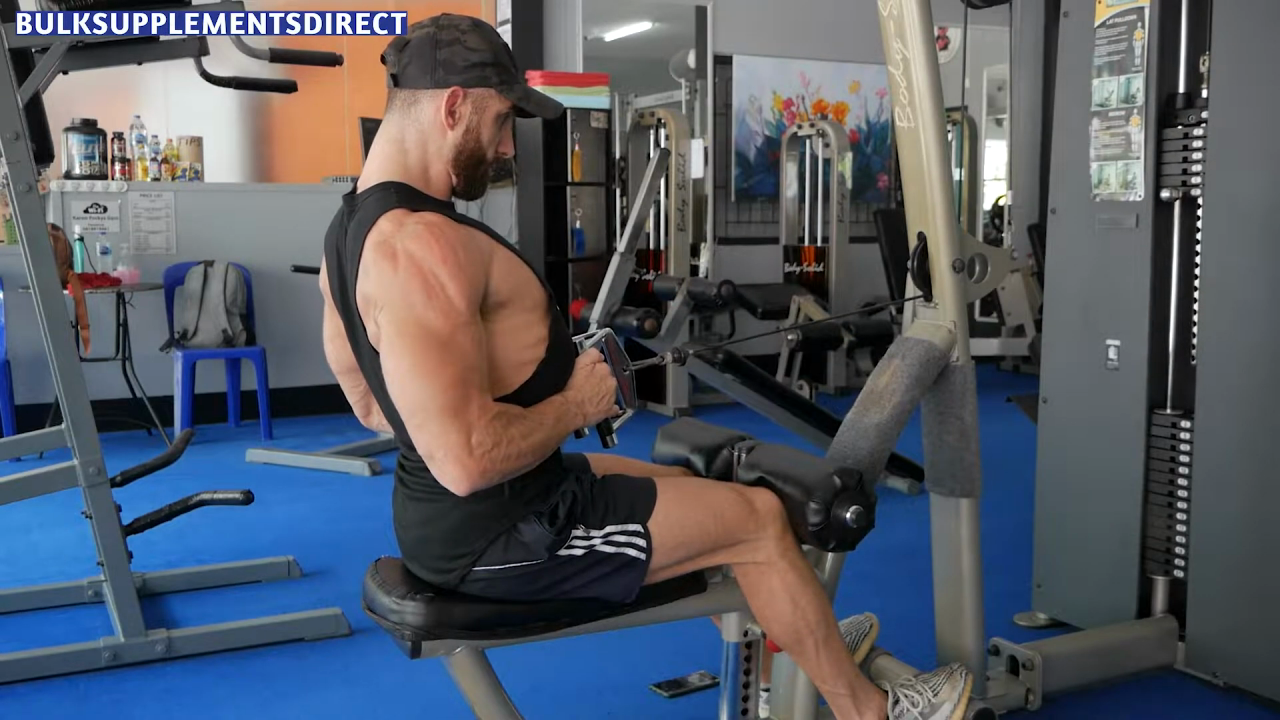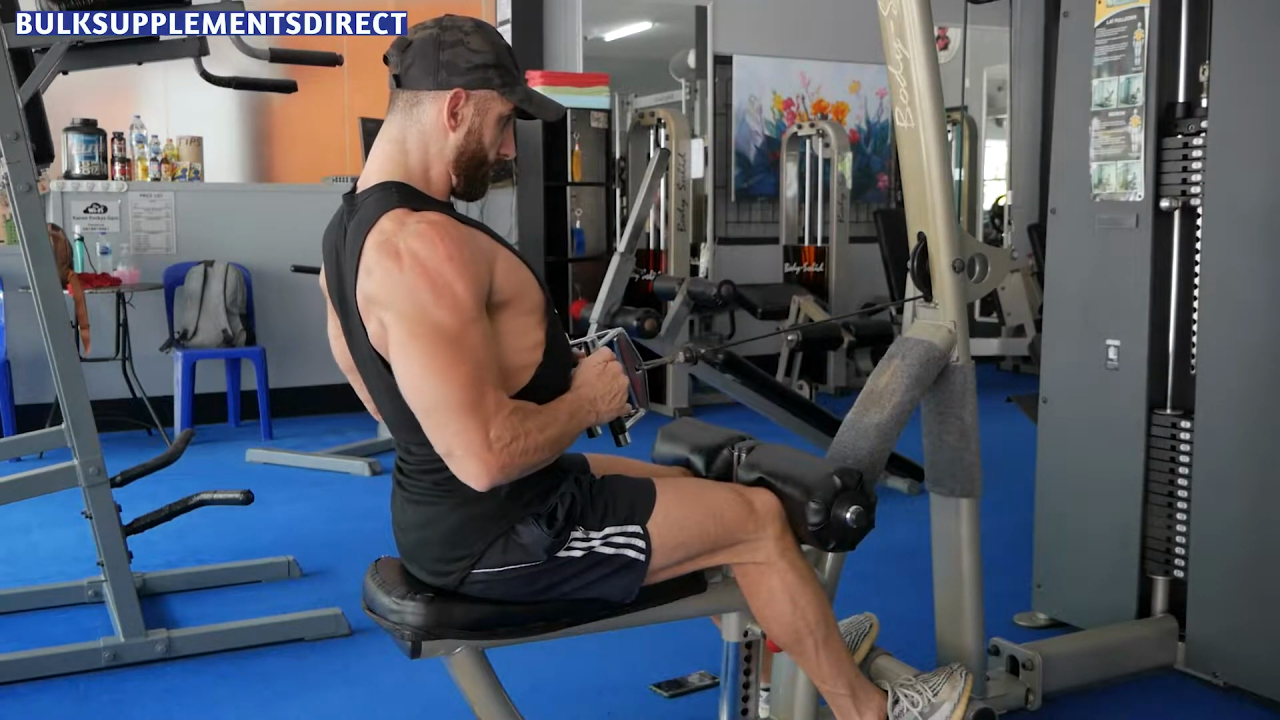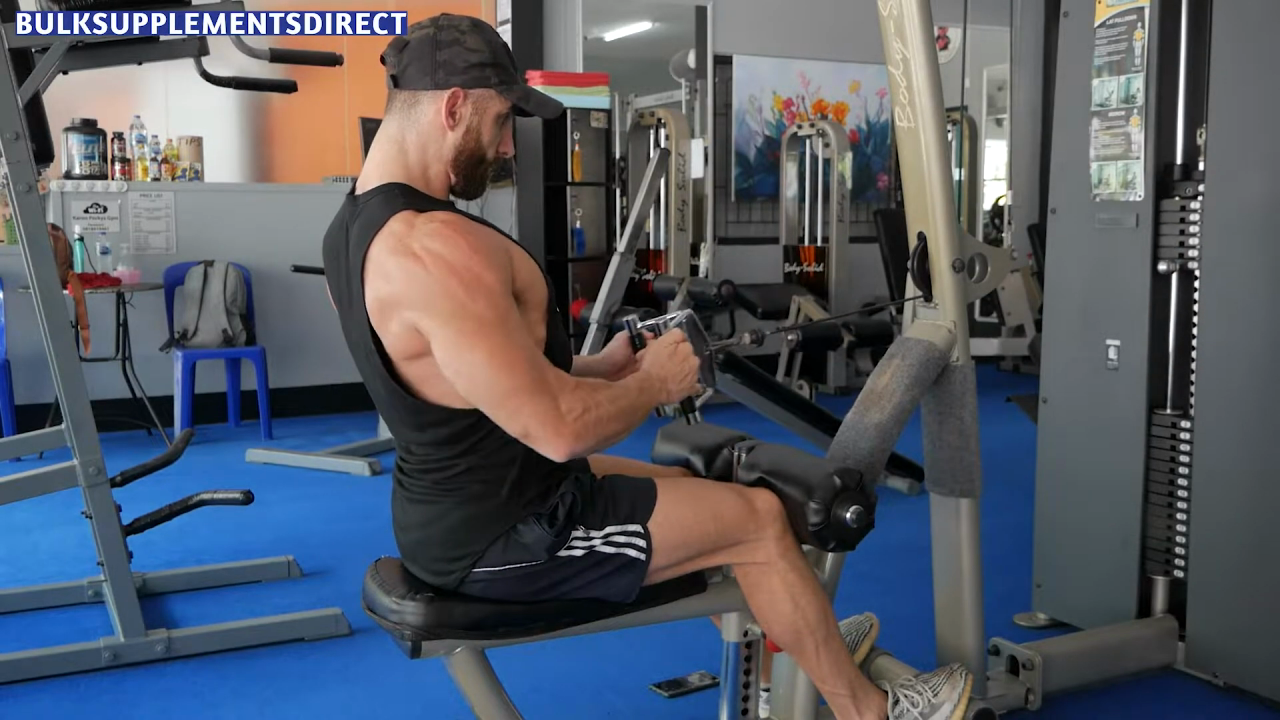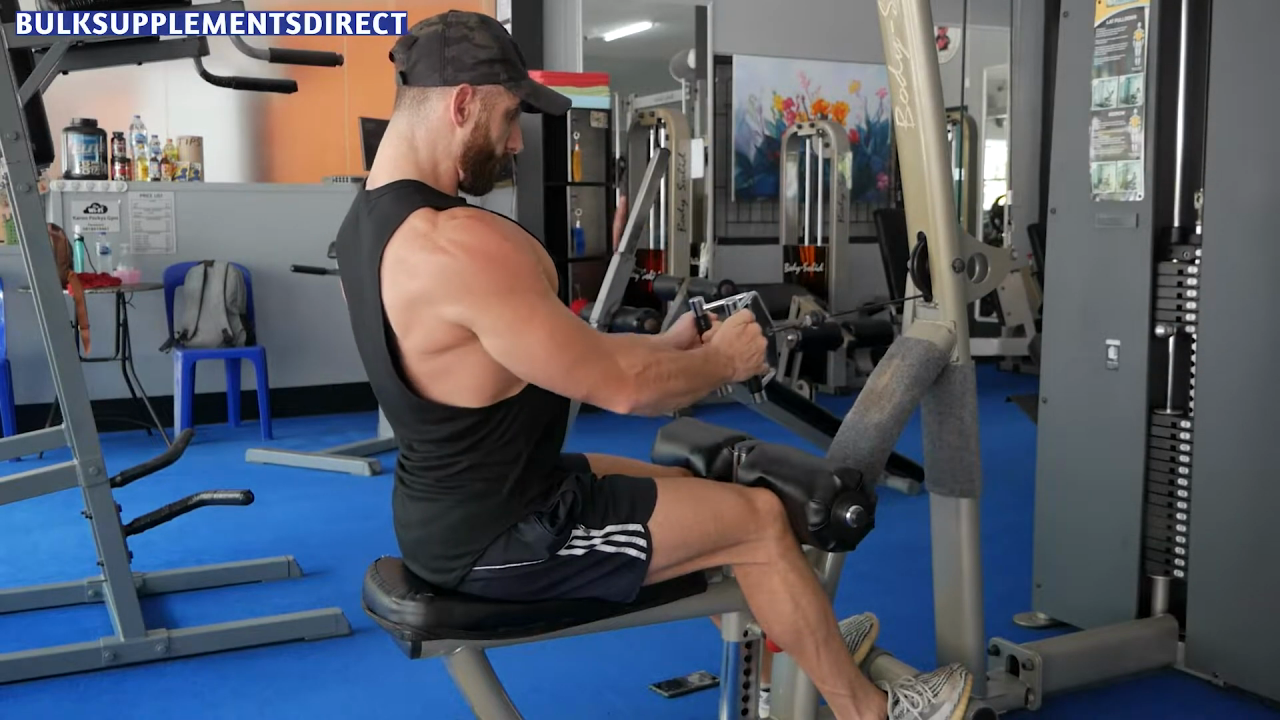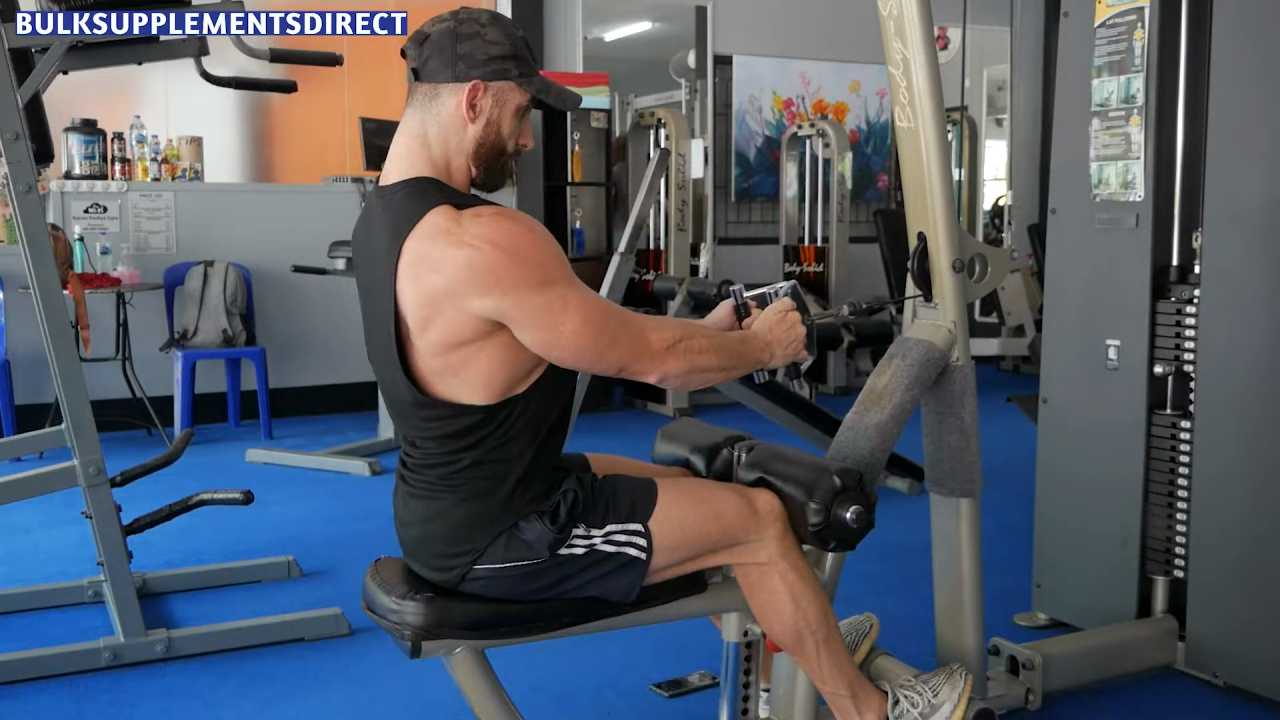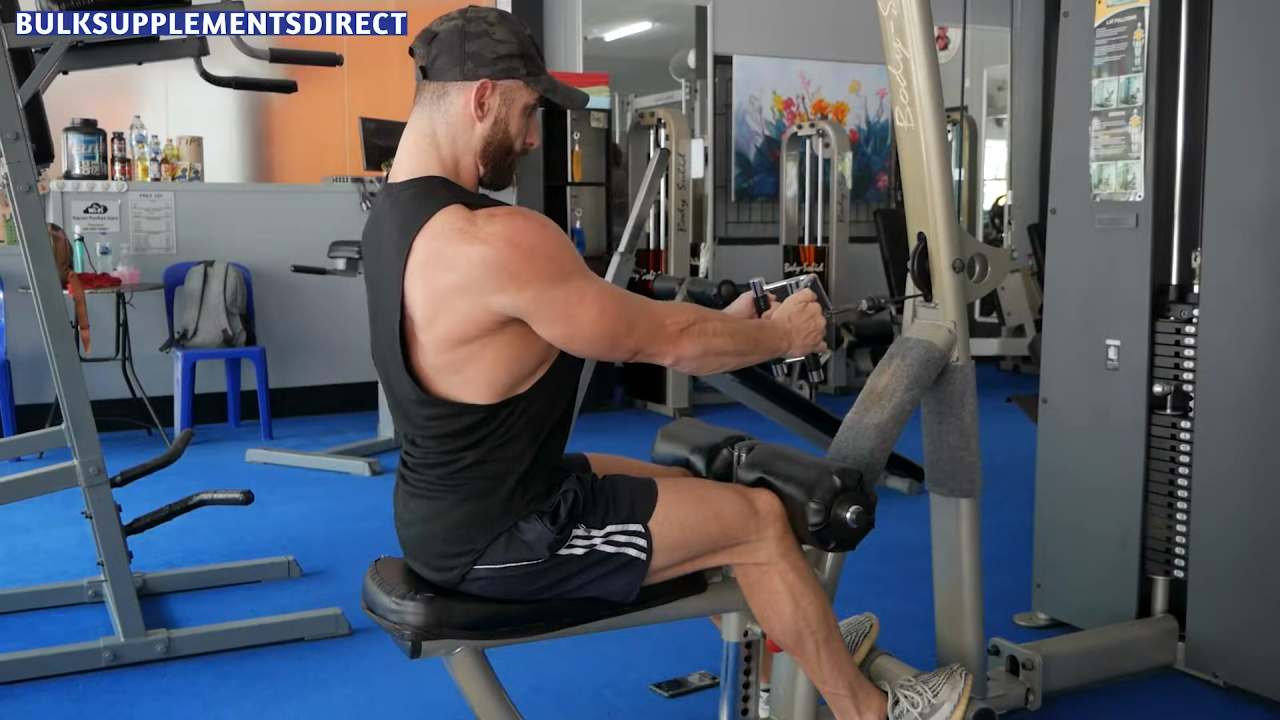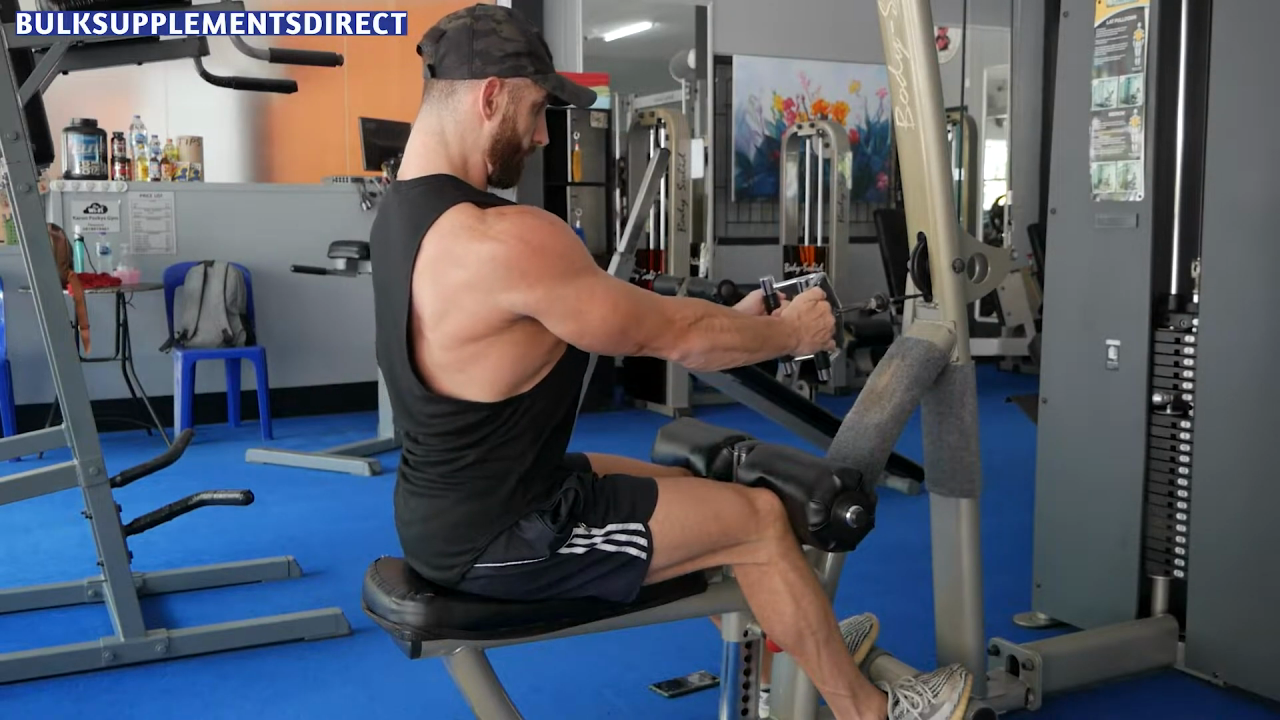
dt=0.3s
person 1, frame 1
left shoulder: (355, 226)
right shoulder: (420, 247)
right elbow: (467, 460)
left wrist: (550, 378)
right wrist: (575, 403)
left hip: (442, 515)
right hip: (501, 533)
left knee: (688, 487)
right knee: (758, 518)
left ankle: (801, 647)
person 1, frame 2
left shoulder: (356, 225)
right shoulder: (422, 247)
right elbow: (487, 454)
left wrist: (551, 382)
right wrist: (587, 401)
left hip: (443, 512)
right hip: (498, 534)
left knee: (689, 489)
right knee: (758, 518)
left ankle: (799, 648)
person 1, frame 3
left shoulder: (357, 227)
right shoulder: (435, 250)
right elbow: (559, 431)
left wrist: (595, 369)
right wrist: (656, 383)
left hip: (448, 509)
right hip: (500, 534)
left knee: (688, 488)
right knee: (757, 519)
left ankle: (800, 648)
person 1, frame 4
left shoulder: (374, 220)
right shoulder: (459, 246)
right elbow: (621, 386)
left wrist: (667, 346)
right wrist: (726, 361)
left hip: (448, 506)
right hip: (500, 533)
left knee: (685, 486)
right knee: (758, 520)
left ankle: (802, 646)
person 1, frame 5
left shoulder: (388, 213)
right shoulder: (481, 242)
right elbow: (649, 358)
left wrist: (707, 334)
right wrist: (762, 346)
left hip: (449, 506)
right hip: (502, 534)
left knee: (688, 488)
right knee: (758, 520)
left ankle: (805, 649)
person 1, frame 6
left shoulder: (398, 210)
right shoulder: (491, 242)
right elbow: (664, 341)
left wrist: (731, 322)
right wrist: (781, 335)
left hip: (448, 505)
right hip: (499, 534)
left knee: (687, 487)
right knee: (759, 519)
left ankle: (803, 648)
person 1, frame 7
left shoulder: (408, 207)
right shoulder: (501, 241)
right elbow: (673, 335)
left wrist: (741, 320)
right wrist: (791, 332)
left hip: (448, 504)
right hip: (500, 533)
left knee: (688, 487)
right knee: (758, 519)
left ankle: (796, 650)
